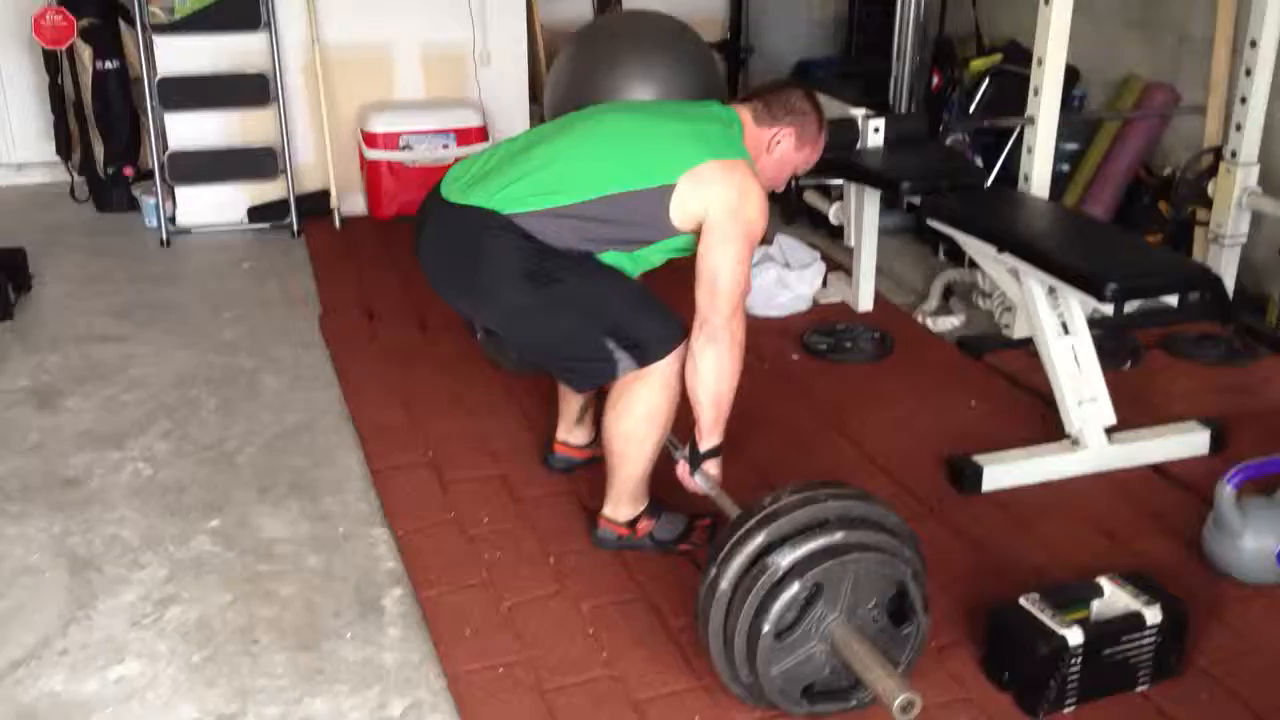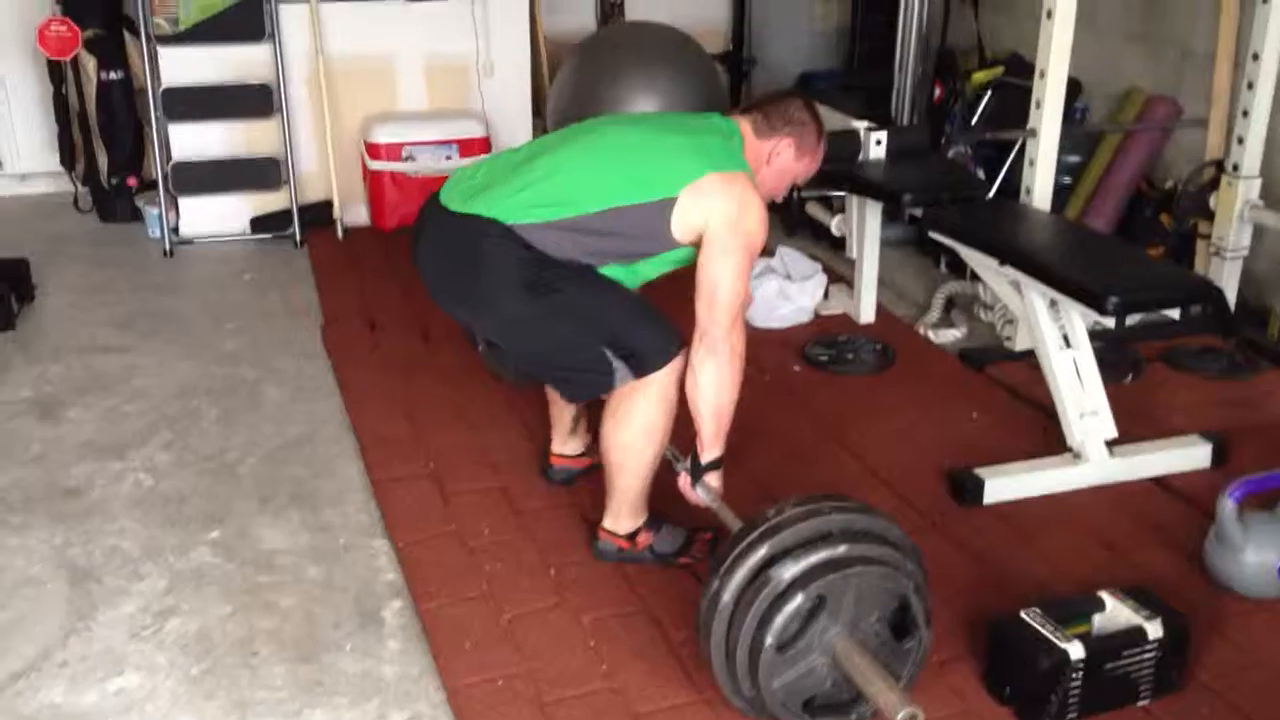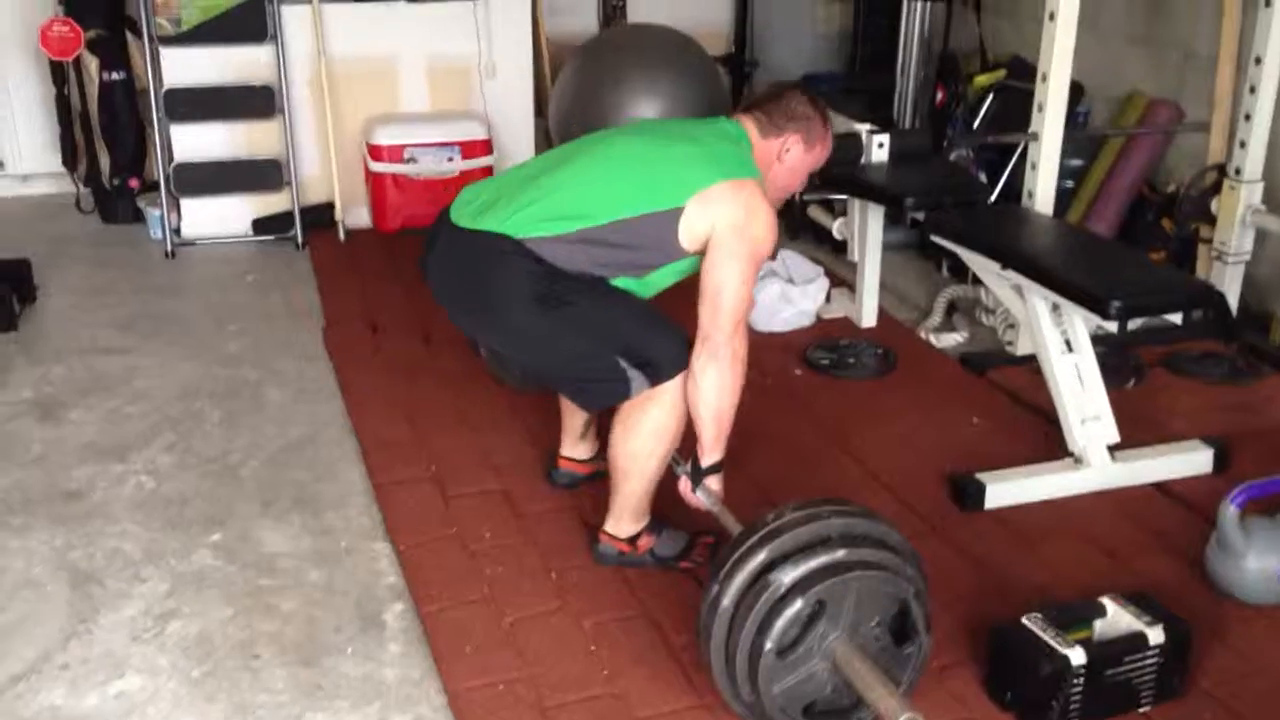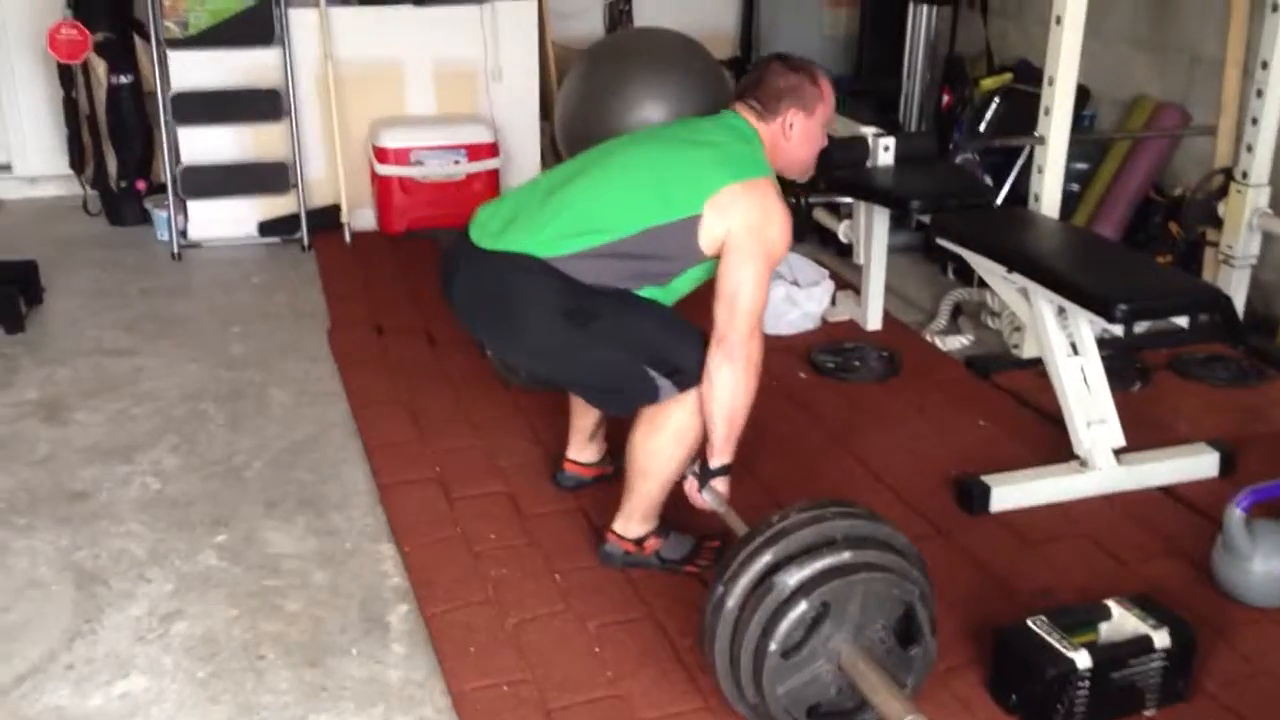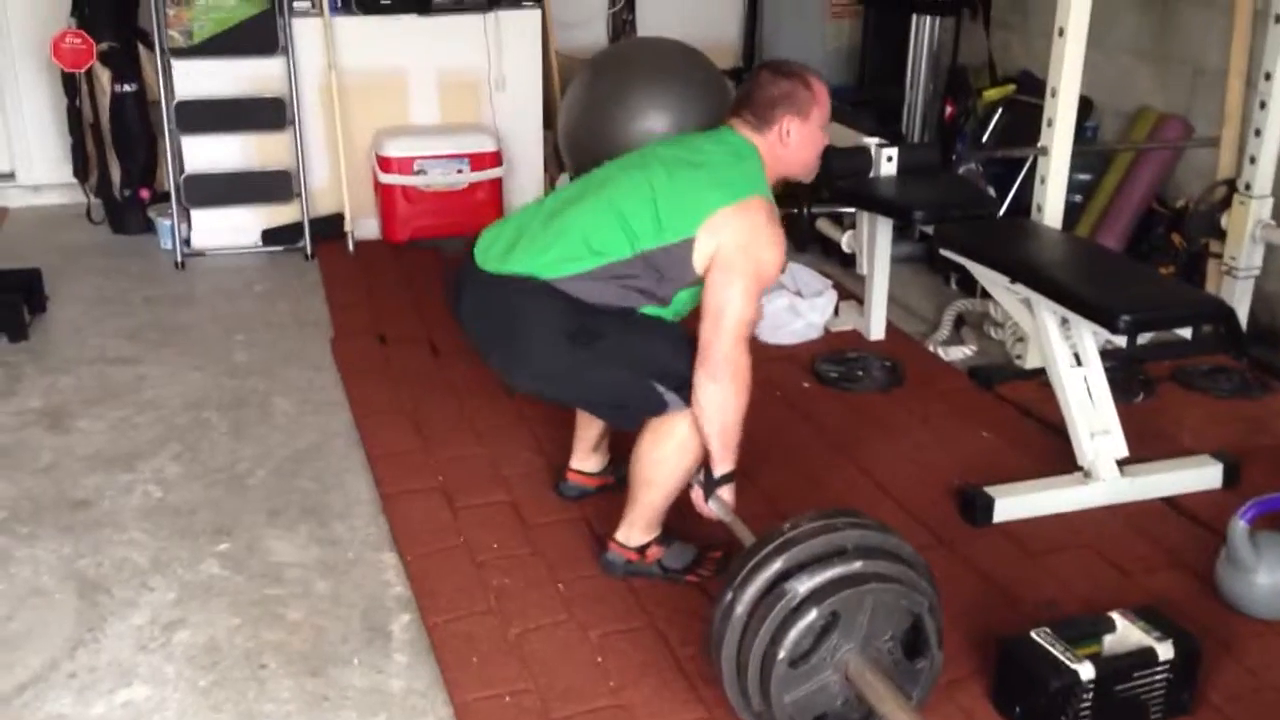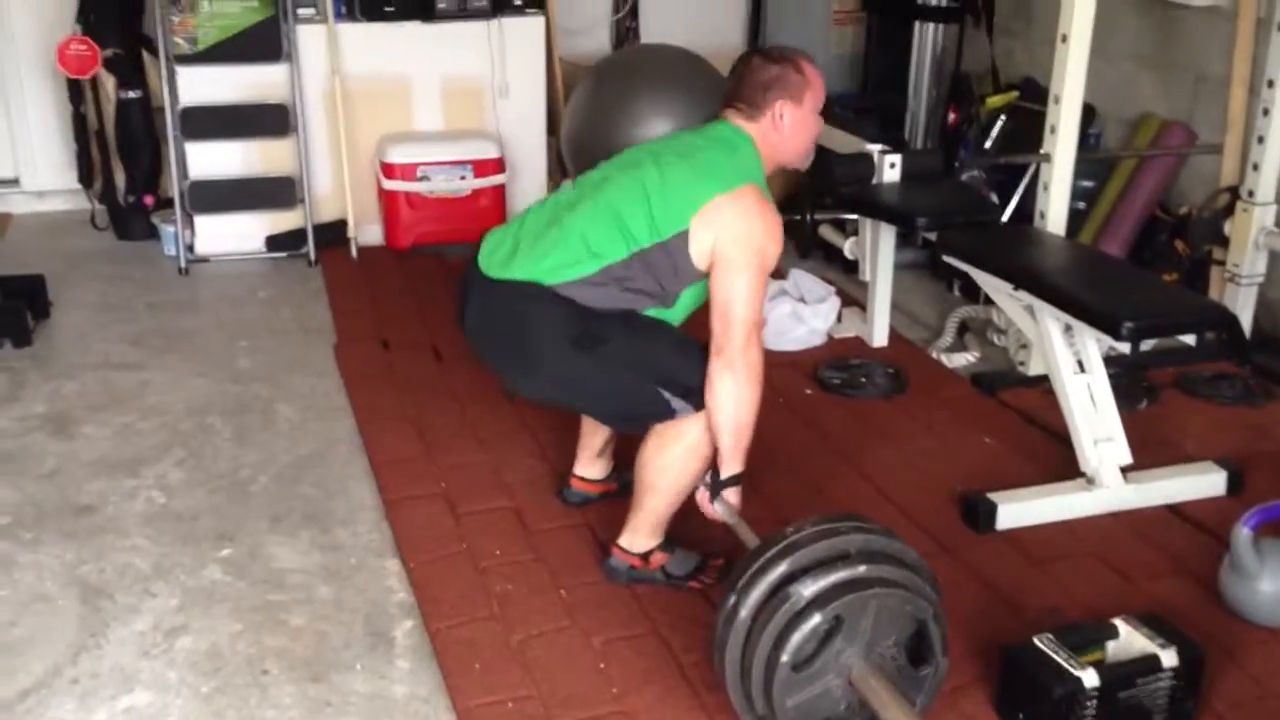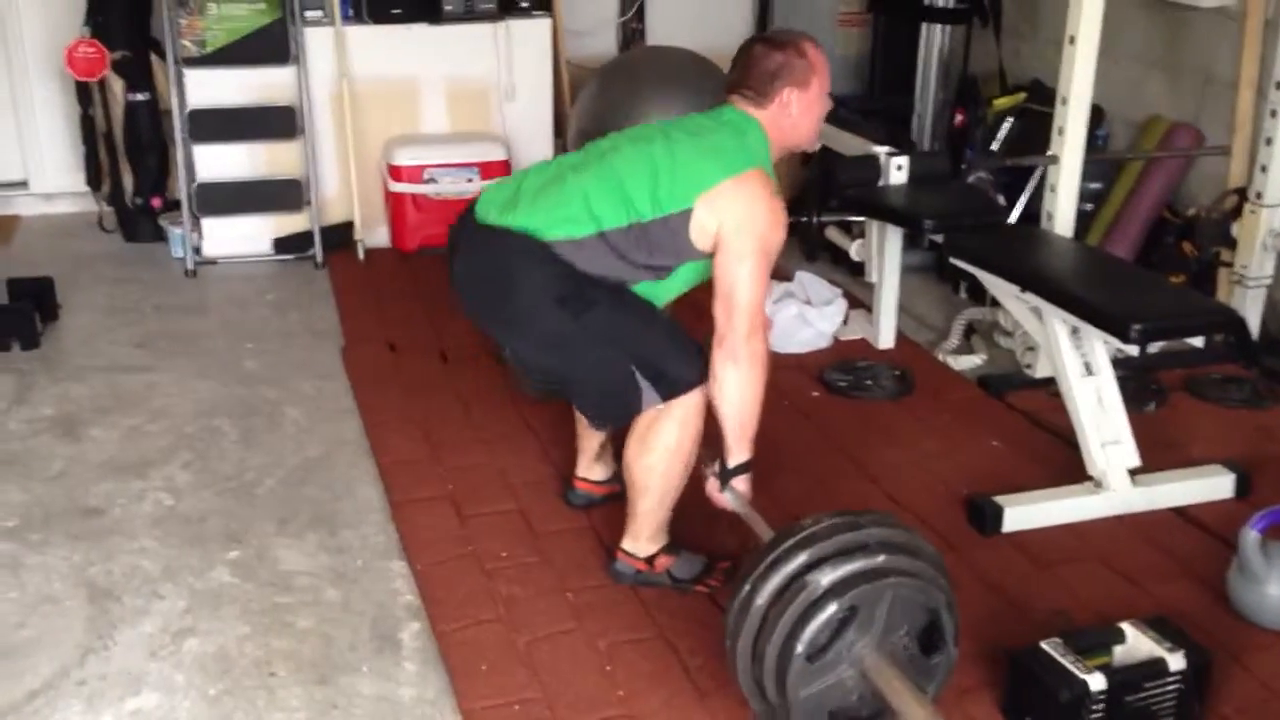
dt=0.2s
person 1, frame 1
left shoulder: (692, 122)
right shoulder: (736, 186)
right elbow: (717, 326)
right wrist: (708, 447)
left hip: (451, 212)
right hip: (485, 246)
left knee: (588, 309)
right knee: (656, 349)
left ankle: (574, 439)
right ankle: (626, 518)
person 1, frame 2
left shoulder: (686, 133)
right shoulder: (735, 199)
right elbow: (717, 339)
right wrist: (709, 460)
left hip: (449, 220)
right hip: (485, 254)
left knee: (581, 323)
right knee: (654, 362)
left ankle: (568, 451)
right ankle: (624, 530)
person 1, frame 3
left shoulder: (689, 137)
right shoulder: (745, 205)
right elbow: (719, 343)
right wrist: (710, 463)
left hip: (461, 237)
right hip: (496, 272)
left knee: (597, 330)
right knee: (666, 371)
left ankle: (576, 456)
right ankle: (626, 534)
person 1, frame 4
left shoulder: (700, 137)
right shoulder: (759, 205)
right elbow: (734, 344)
right wrist: (718, 463)
left hip: (480, 256)
right hip: (517, 290)
left knee: (619, 332)
right knee: (691, 376)
left ankle: (583, 458)
right ankle: (633, 535)
person 1, frame 5
left shoulder: (697, 152)
right shoulder: (752, 223)
right elbow: (721, 361)
right wrist: (721, 473)
left hip: (490, 274)
right hip: (524, 313)
left knee: (633, 348)
right knee: (693, 389)
left ankle: (586, 468)
right ankle: (635, 544)
person 1, frame 6
left shoulder: (696, 149)
right shoulder: (748, 212)
right elbow: (734, 357)
left wrist: (653, 355)
right wrist: (729, 474)
left hip: (493, 284)
right hip: (528, 316)
left knee: (631, 351)
right knee: (701, 395)
left ankle: (590, 475)
right ankle: (639, 550)
person 1, frame 7
left shoulder: (704, 132)
right shoulder: (752, 197)
right elbow: (738, 341)
left wrist: (640, 336)
right wrist: (737, 464)
left hip: (485, 238)
right hip: (521, 267)
left knee: (610, 349)
right knee: (678, 386)
left ankle: (593, 476)
right ankle: (644, 554)
